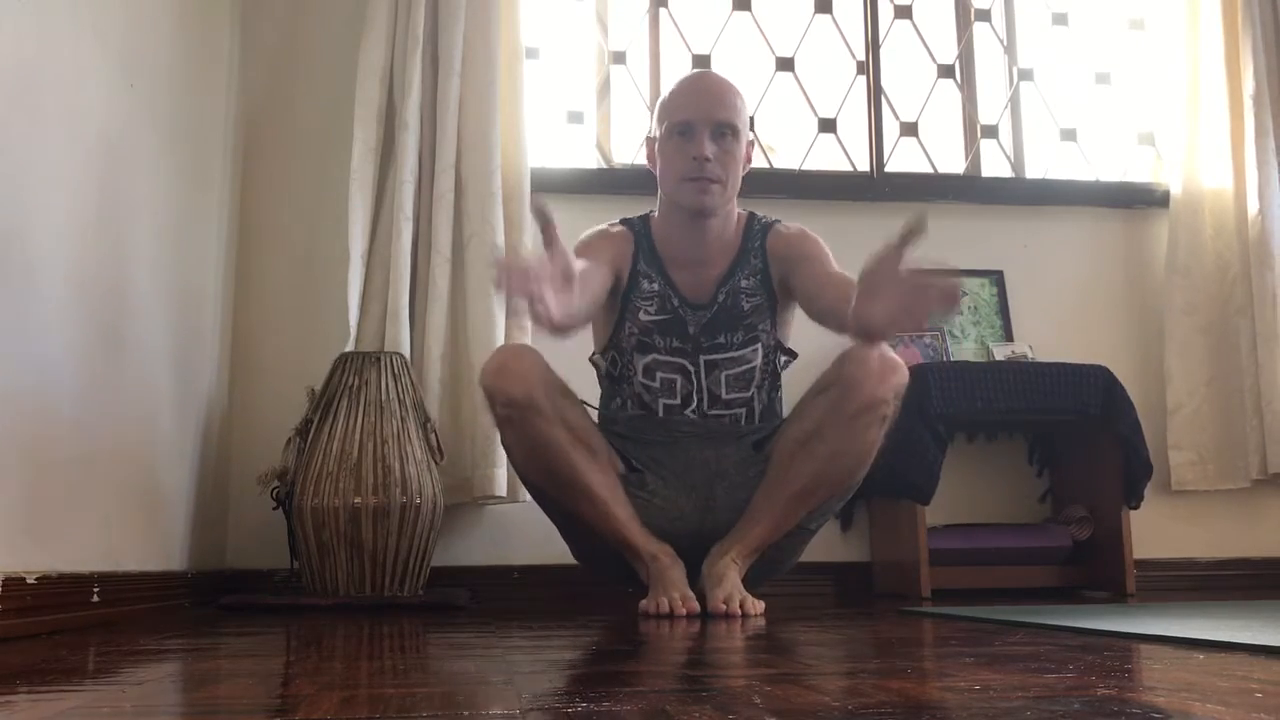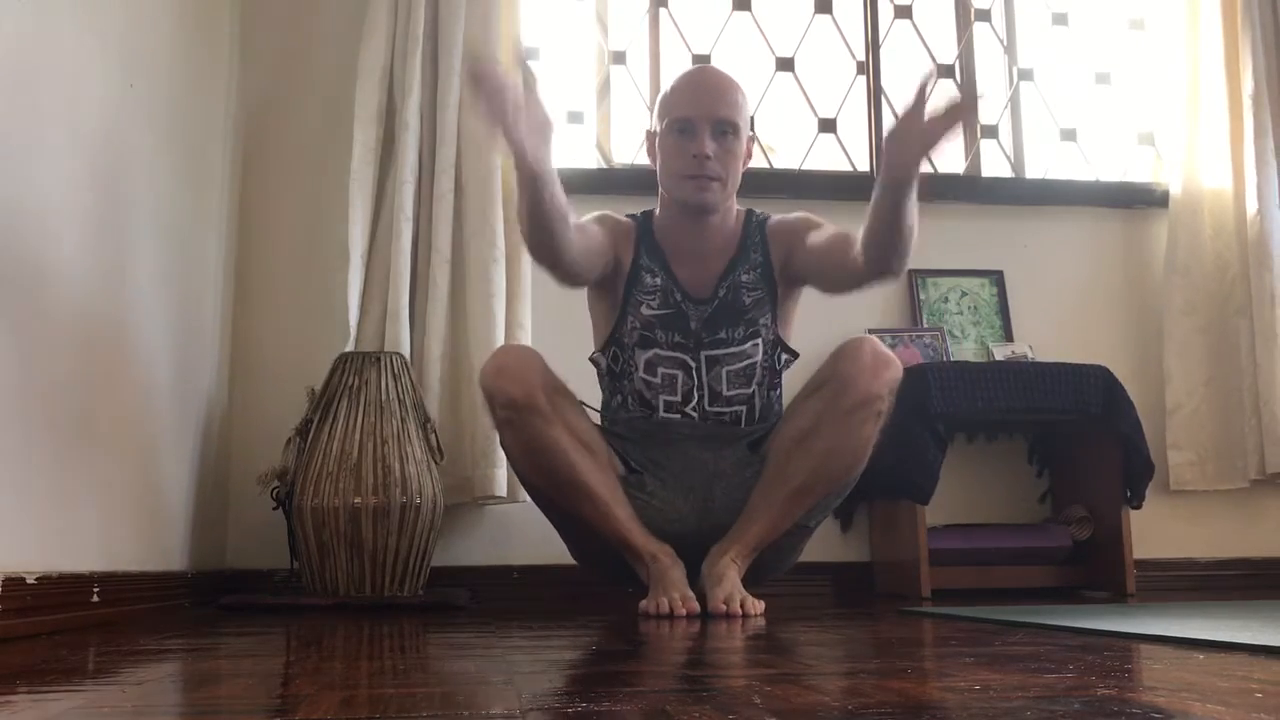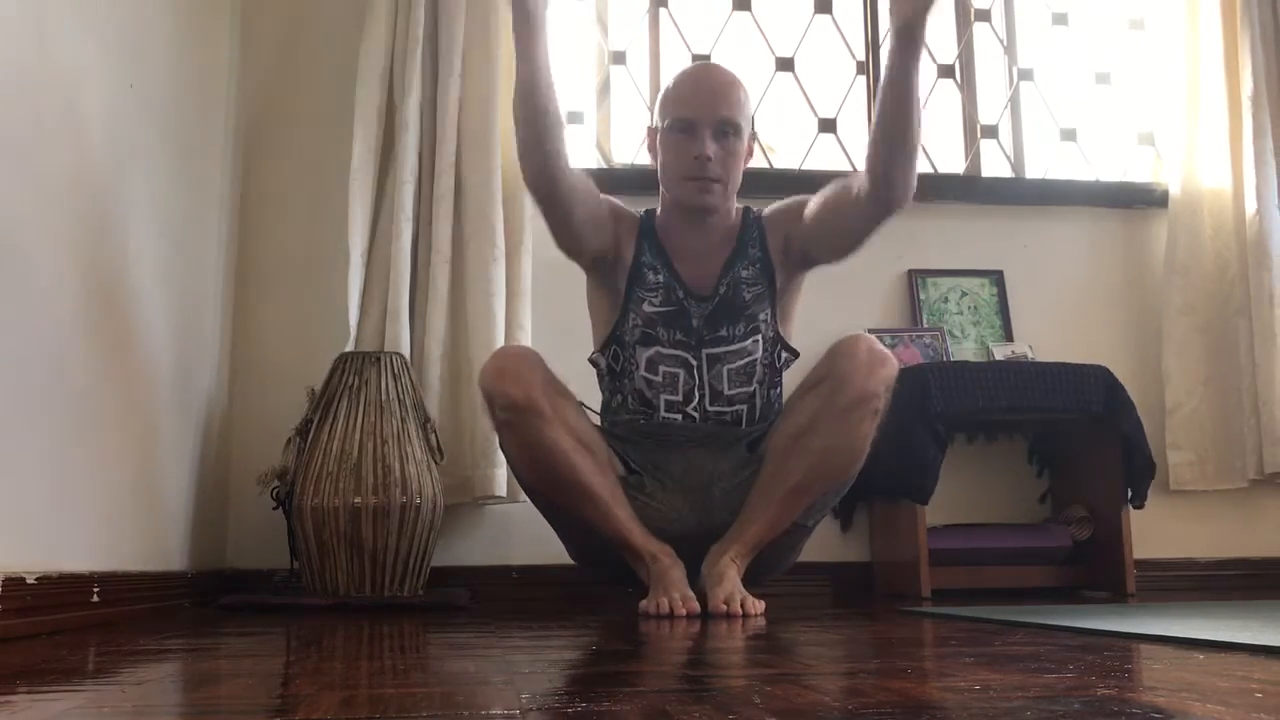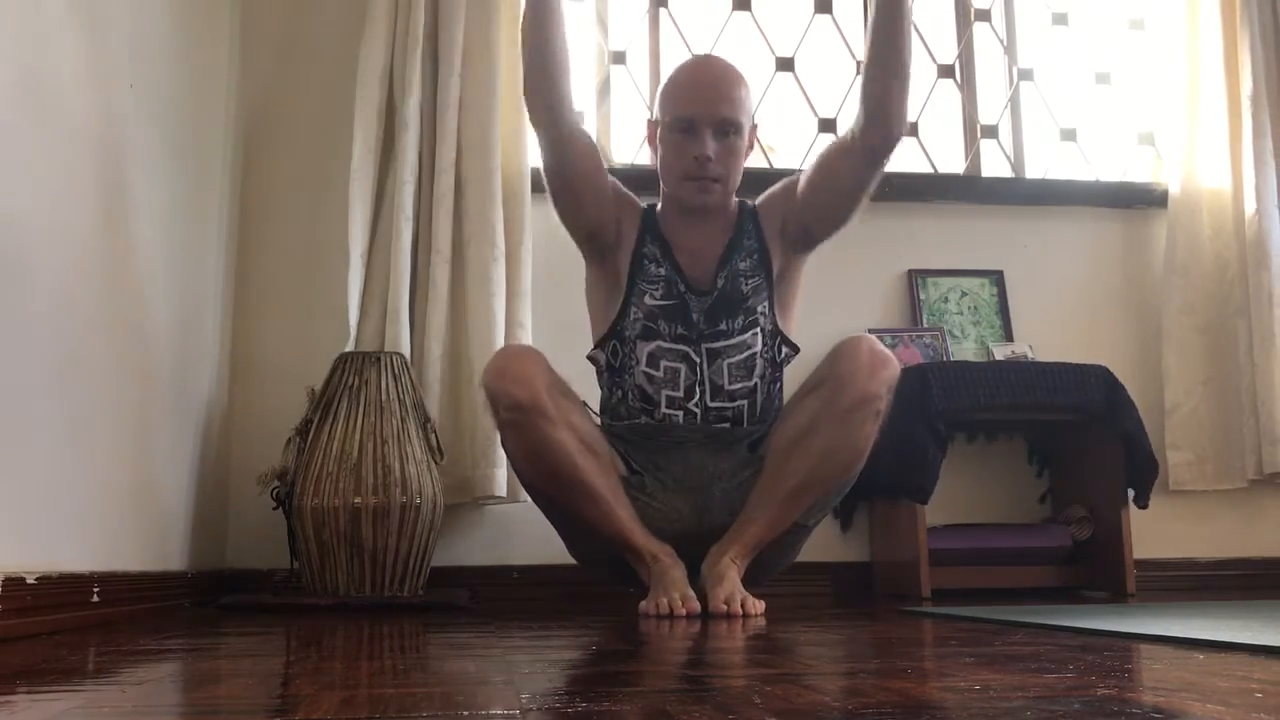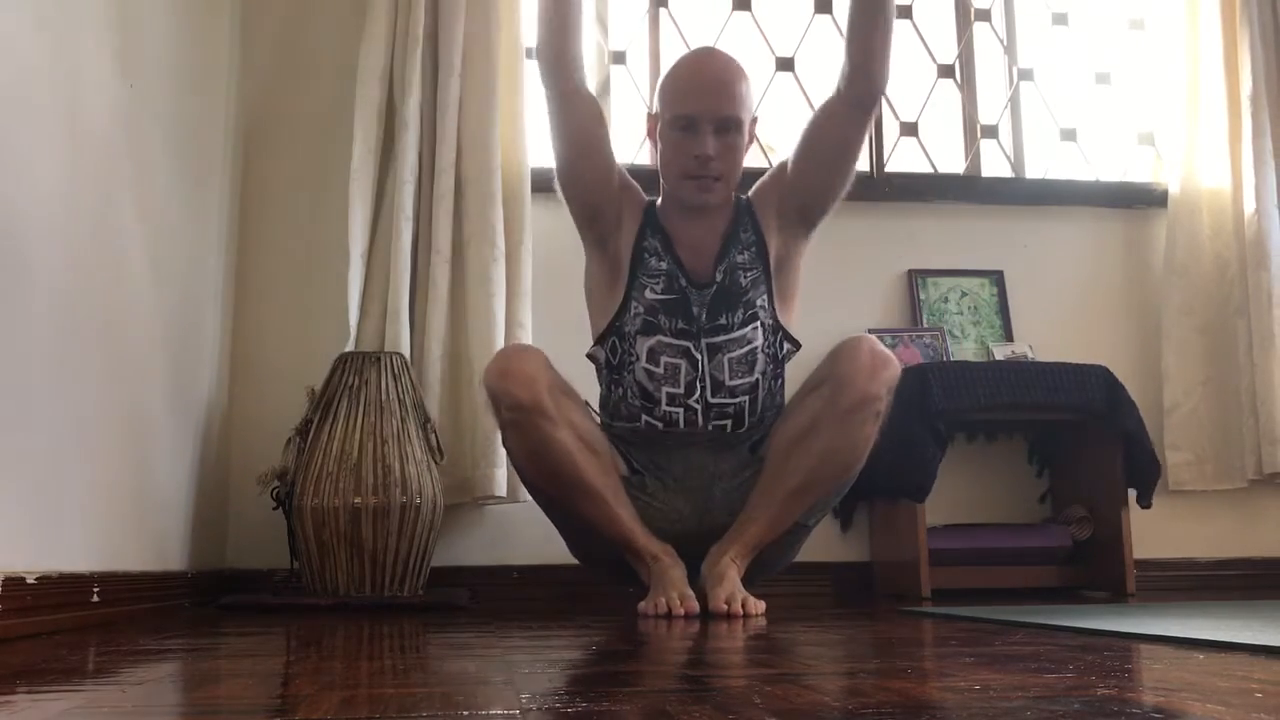
dt=0.1s
person 1, frame 1
left shoulder: (783, 249)
right shoulder: (615, 248)
left elbow: (848, 305)
right elbow: (577, 293)
left wrist: (876, 311)
right wrist: (557, 295)
left hip: (759, 507)
right hip: (627, 509)
left knee: (879, 372)
right knee: (509, 373)
left ankle: (732, 558)
right ankle: (653, 559)
person 1, frame 2
left shoulder: (784, 244)
right shoulder: (619, 246)
left elbow: (872, 257)
right elbow: (561, 249)
left wrist: (895, 186)
right wrist: (533, 164)
left hip: (760, 510)
right hip: (629, 508)
left knee: (869, 366)
right knee: (509, 373)
left ankle: (733, 560)
right ankle: (655, 562)
person 1, frame 3
left shoulder: (781, 237)
right shoulder: (615, 239)
left elbow: (886, 194)
right elbow: (548, 181)
left hip: (758, 507)
right hip: (626, 505)
left knee: (868, 363)
right knee: (507, 374)
left ankle: (731, 555)
right ankle: (653, 557)
person 1, frame 4
left shoulder: (780, 232)
right shoulder: (615, 233)
left elbow: (878, 131)
right elbow: (550, 113)
left hip: (759, 506)
right hip: (628, 507)
left knee: (867, 365)
right knee: (511, 373)
left ankle: (732, 556)
right ankle: (652, 558)
person 1, frame 5
left shoulder: (777, 222)
right shoulder: (616, 223)
left elbow: (861, 92)
right elbow: (561, 74)
left hip: (756, 507)
right hip: (628, 508)
left knee: (868, 366)
right knee: (513, 374)
left ankle: (731, 557)
right ankle: (652, 558)
